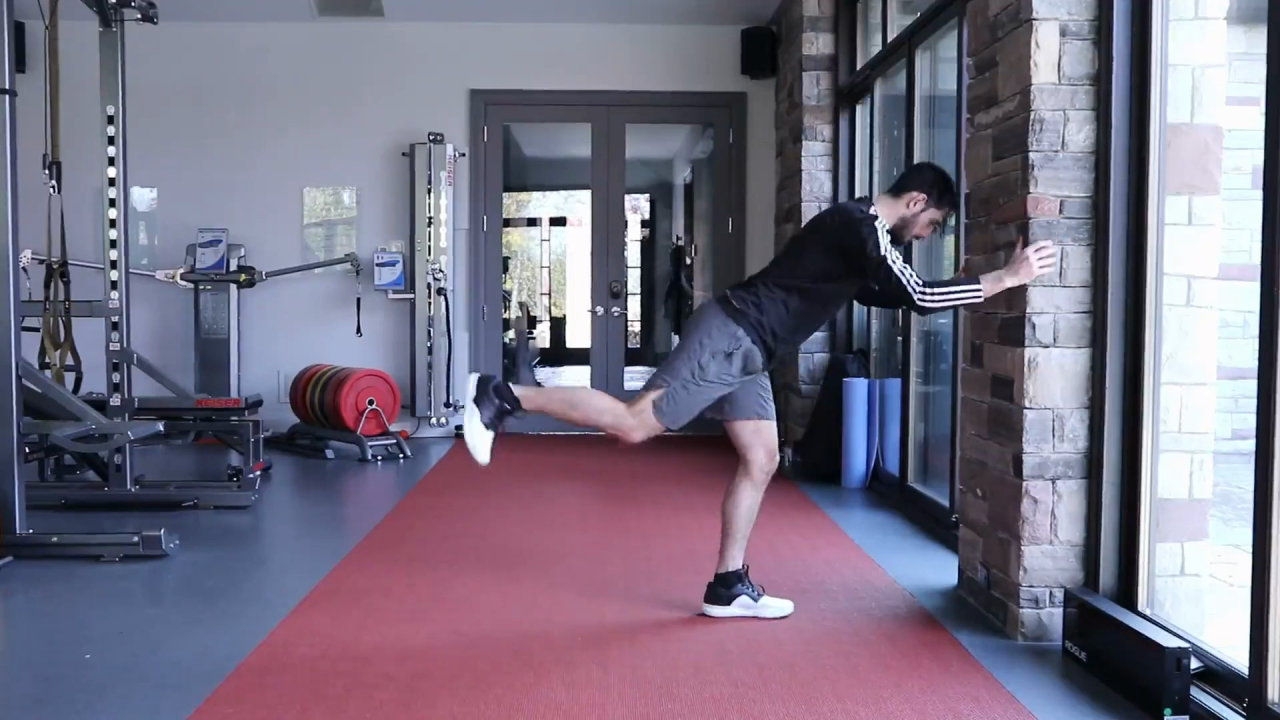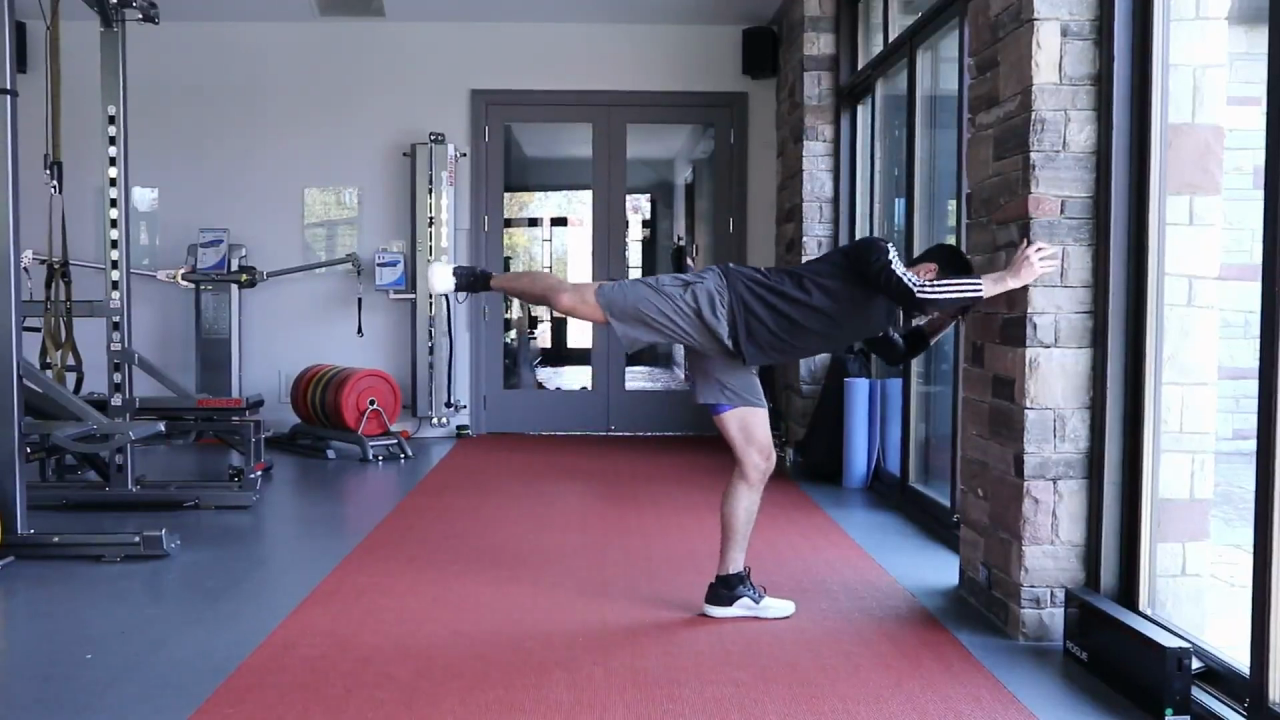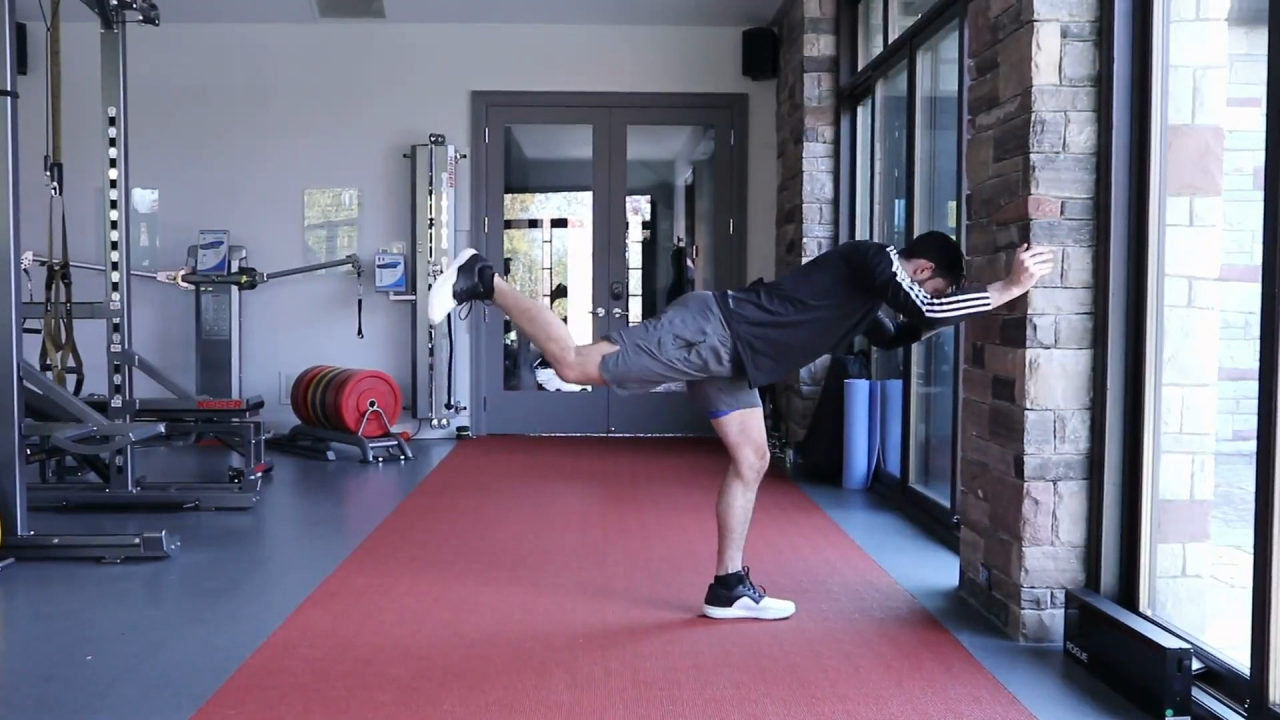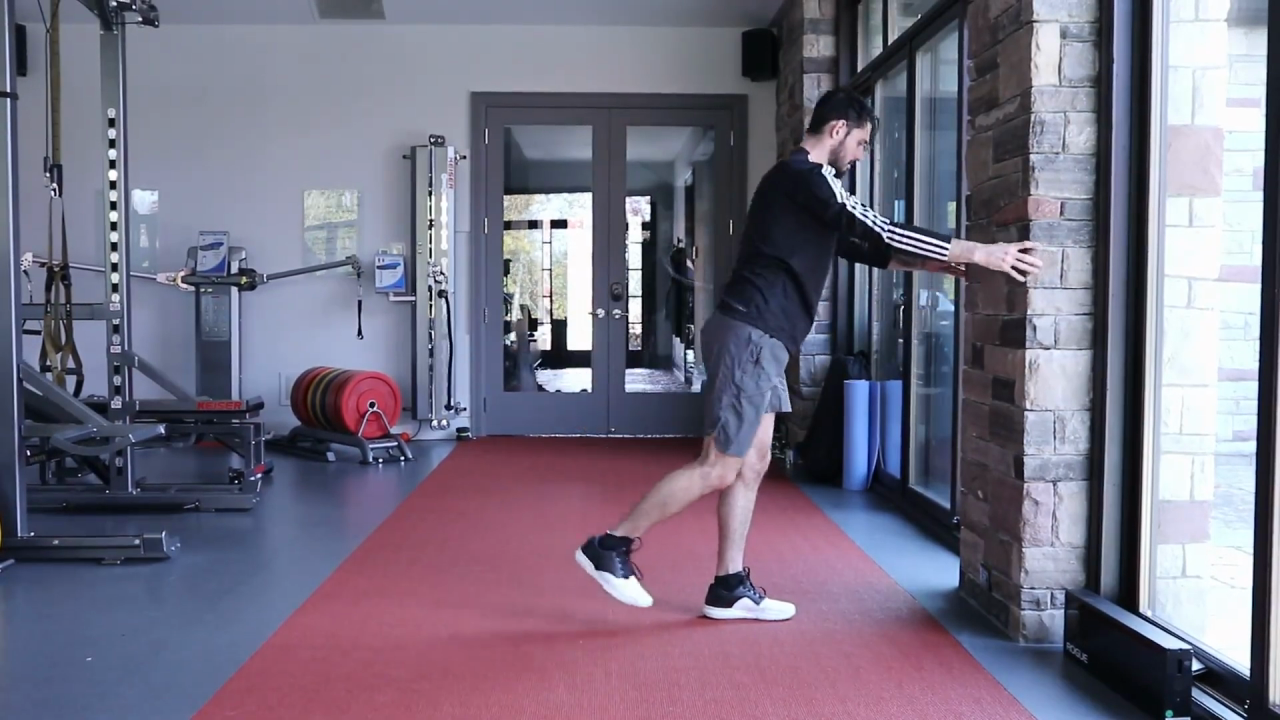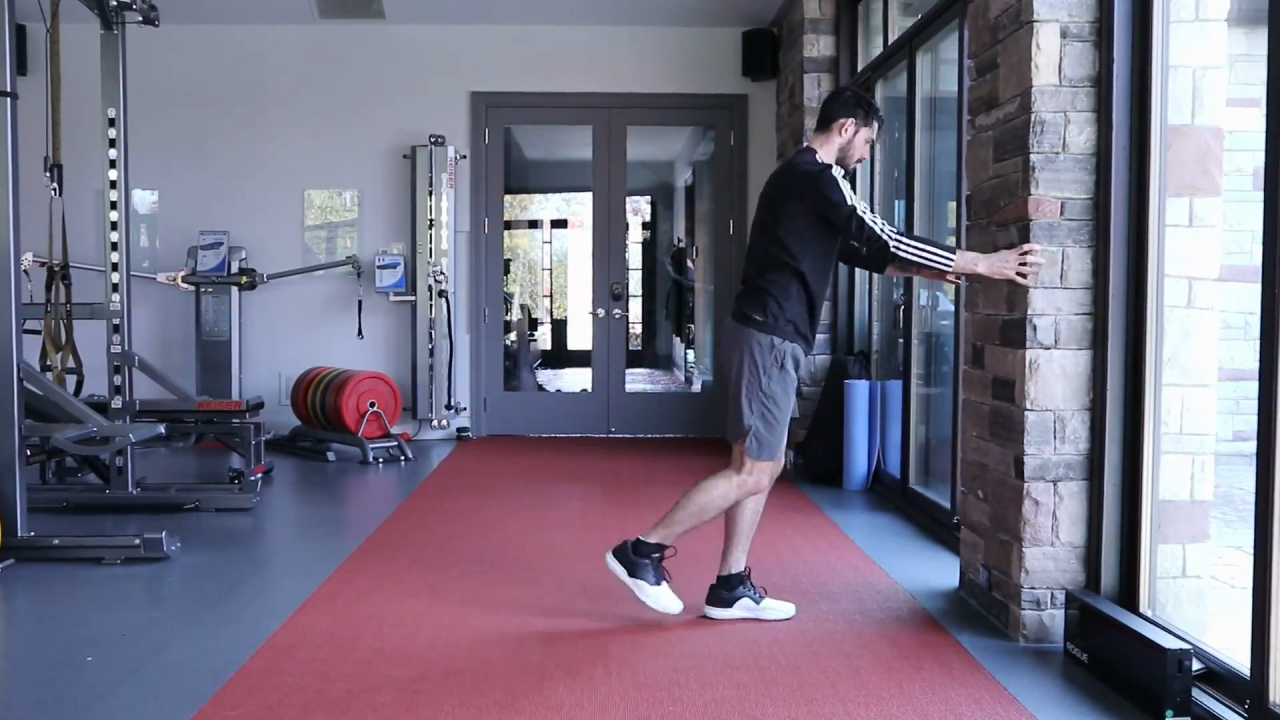
dt=1s
person 1, frame 1
left shoulder: (863, 230)
right shoulder: (864, 226)
left elbow: (891, 294)
right elbow: (919, 298)
left wrist: (972, 286)
right wrist: (1006, 277)
left hip: (742, 349)
right hip: (727, 337)
left knee: (761, 461)
right knee: (634, 424)
left ankle: (730, 588)
right ankle: (501, 399)
person 1, frame 2
left shoulder: (878, 309)
right shoulder: (876, 255)
left elbow: (901, 351)
right elbow: (919, 293)
left wrist: (948, 317)
right wrist: (1008, 279)
left hip: (729, 348)
right hip: (711, 303)
left knee: (757, 461)
right knee: (573, 299)
left ankle: (730, 586)
right ankle: (481, 278)
person 1, frame 3
left shoulder: (868, 287)
right shoulder: (873, 258)
left elbow: (894, 334)
right elbow: (929, 315)
left wrist: (954, 306)
right wrist: (1008, 288)
left hip: (724, 355)
right hip: (707, 334)
left knee: (752, 460)
right knee: (579, 363)
left ankle: (729, 587)
right ankle: (483, 281)
person 1, frame 4
left shoulder: (797, 180)
right shoulder: (807, 177)
left elbow: (857, 244)
right elbow: (877, 231)
left wrist: (931, 264)
right wrist: (978, 252)
left hip: (758, 336)
right hip: (750, 334)
left knee: (752, 463)
right knee: (721, 469)
left ankle: (729, 587)
right ankle: (609, 548)
person 1, frame 5
left shoulder: (802, 176)
right shoulder: (816, 178)
left elbow: (854, 250)
right elbow: (883, 238)
left wrist: (928, 268)
right wrist: (982, 263)
left hip: (772, 338)
right hip: (766, 340)
left knee: (762, 468)
right knee: (750, 473)
left ankle: (730, 588)
right ankle: (639, 553)
